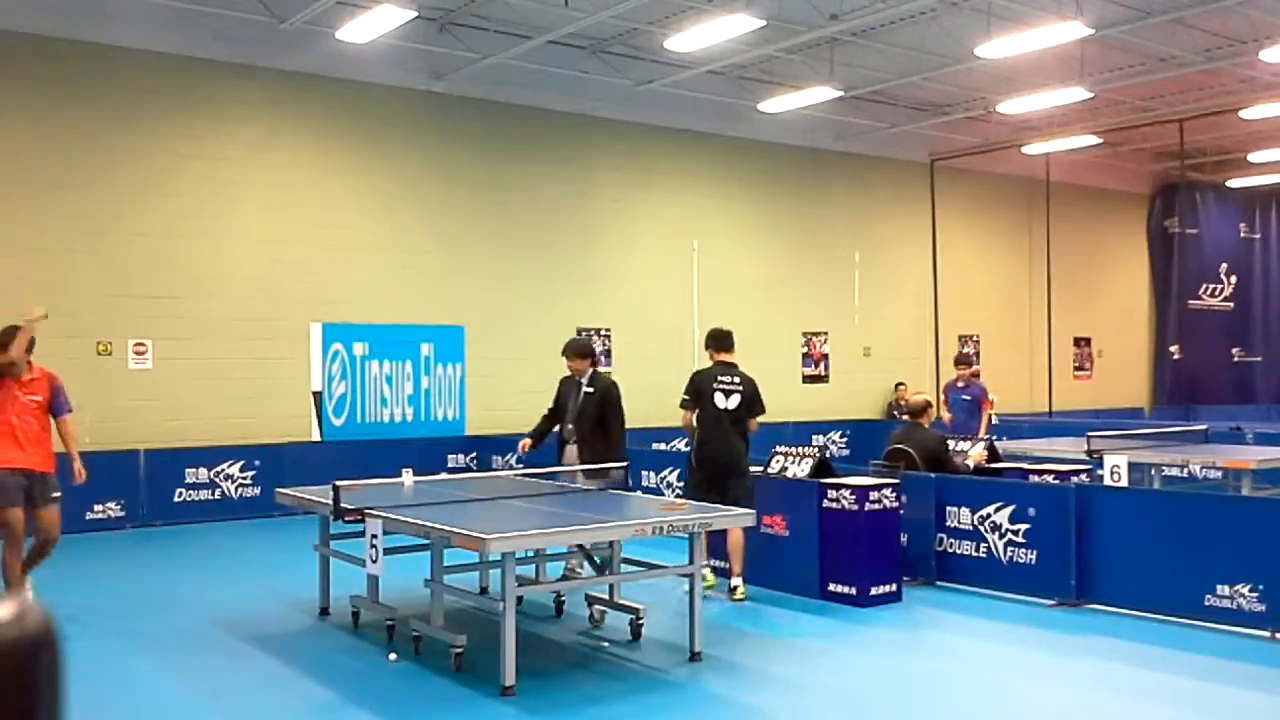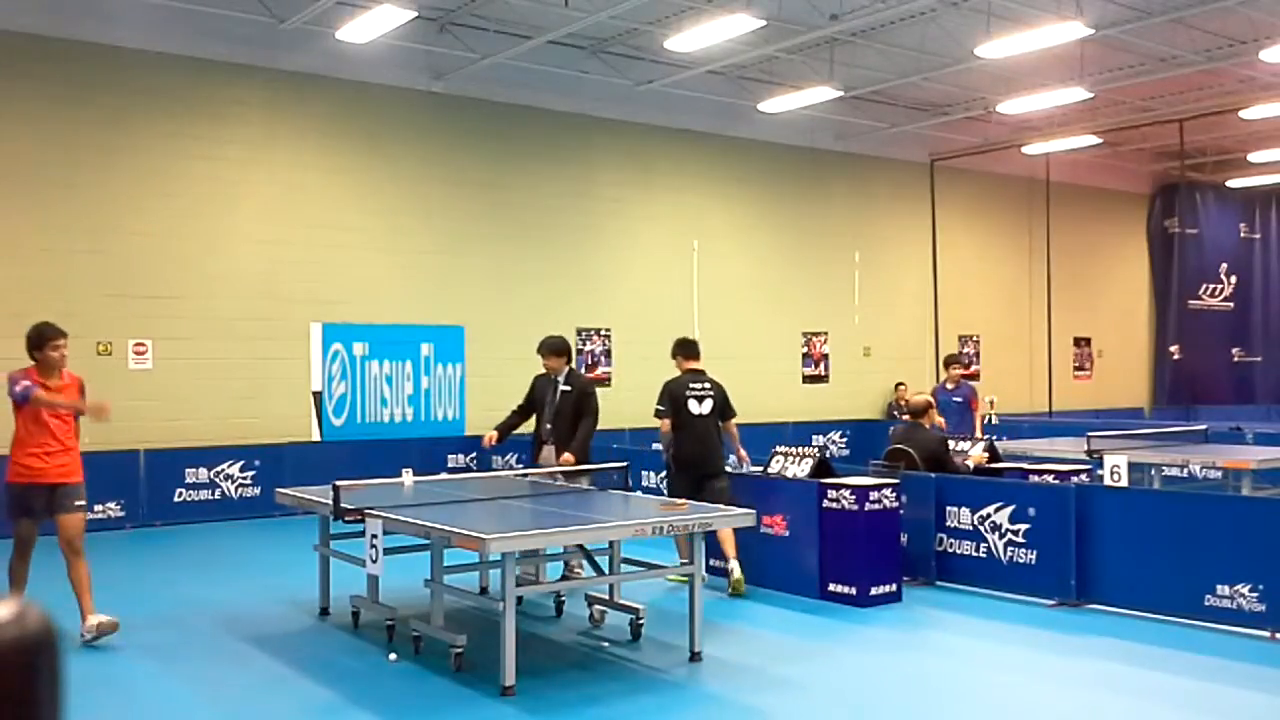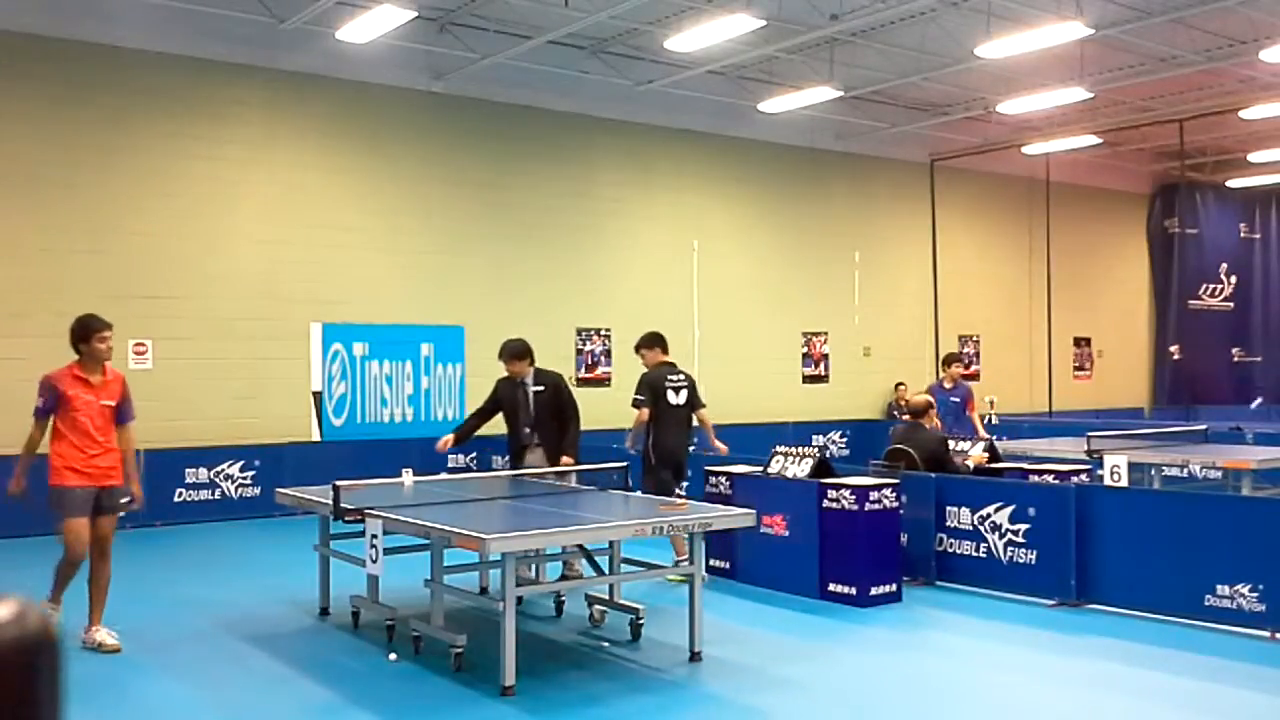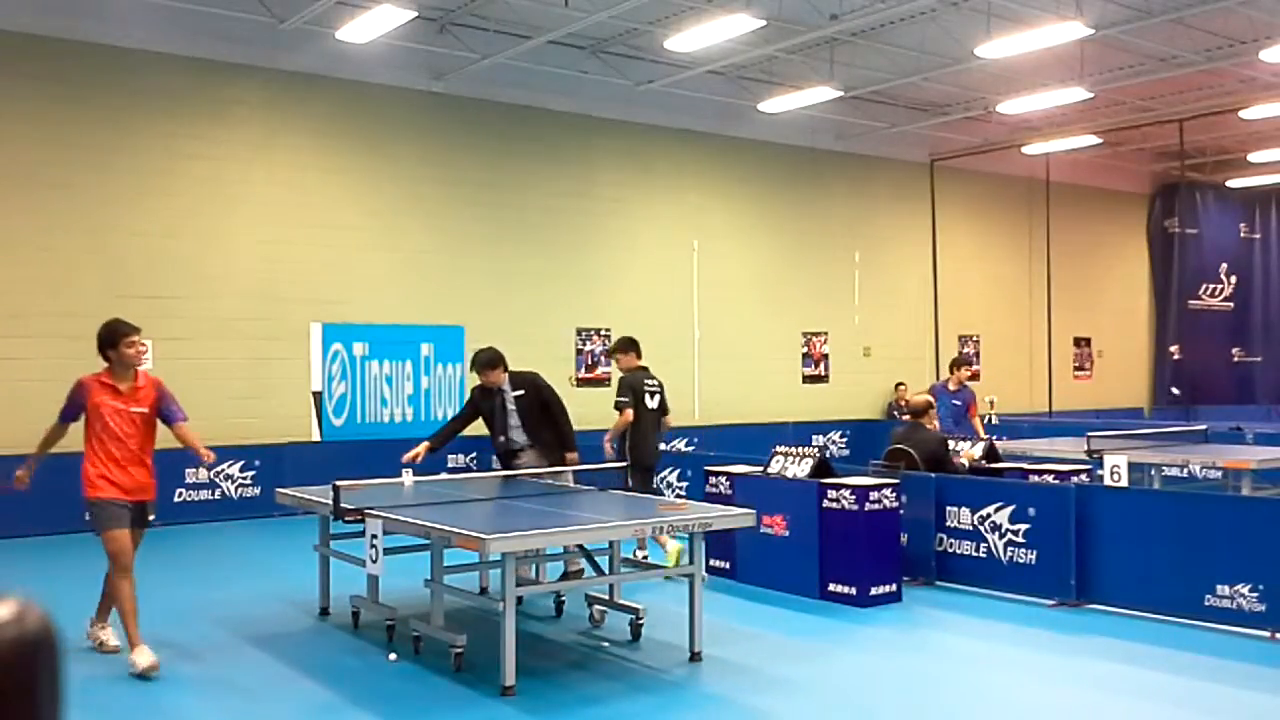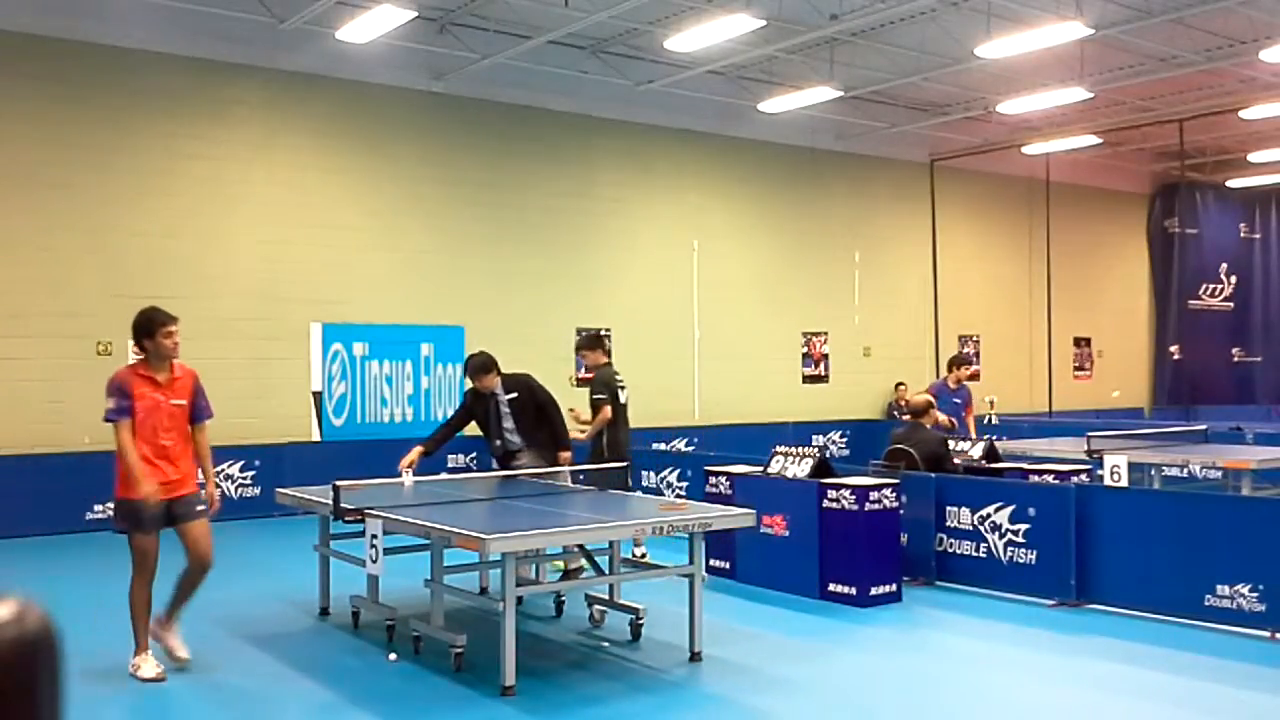
dt=0.3s
person 1, frame 1
left shoulder: (48, 381)
left elbow: (63, 420)
left wrist: (75, 458)
right wrist: (32, 322)
left hip: (42, 467)
left knee: (50, 537)
person 1, frame 2
left shoulder: (75, 383)
right shoulder: (21, 380)
right elbow: (45, 402)
right wrist: (87, 407)
left hip: (67, 477)
right hip: (27, 478)
left knee: (75, 547)
right knee: (24, 548)
left ankle: (89, 620)
person 1, frame 3
left shoulder: (118, 382)
right shoulder: (56, 381)
left elbow: (124, 433)
right elbow: (38, 430)
left wrist: (133, 479)
right wrist: (19, 474)
left hip: (110, 479)
right hip: (71, 480)
left knee: (102, 552)
right knee: (76, 553)
left ankle: (94, 628)
right ankle: (53, 603)
person 1, frame 4
left shoulder: (154, 387)
right shoulder: (86, 388)
left elbow: (179, 426)
right elbow: (59, 429)
left wrist: (199, 450)
right wrist: (29, 466)
left hip: (142, 489)
right hip: (104, 490)
left knee: (122, 564)
right knee: (123, 563)
left ankle: (99, 623)
right ankle: (136, 648)
person 1, frame 5
left shoulder: (189, 378)
right shoulder: (123, 381)
left elbow: (199, 432)
right elbow: (123, 436)
left wrist: (210, 480)
right wrist: (140, 480)
left hip: (183, 485)
right hip: (138, 490)
left knee: (202, 559)
right knee: (145, 569)
left ankle: (166, 623)
right ankle: (141, 653)
person 2, frame 1
left shoulder: (700, 378)
right shoulder: (748, 382)
left elbow: (686, 420)
right elbow: (753, 426)
left hip: (705, 458)
right hip: (736, 460)
left ankle: (703, 570)
right ankle: (736, 582)
person 2, frame 2
left shoulder: (672, 387)
right shoulder: (716, 387)
left elbow: (665, 427)
right elbow: (729, 426)
left wrist: (666, 449)
right wrist: (739, 450)
left hip: (683, 462)
right hip: (713, 462)
left ankle: (687, 565)
right ankle: (733, 566)
person 2, frame 3
left shoulder: (650, 378)
right shoulder: (686, 378)
left elbow: (644, 416)
right elbow: (702, 415)
left wrist: (631, 437)
right wrist: (713, 440)
left hip: (659, 451)
right hip: (681, 450)
right knee: (673, 501)
left ankle: (684, 561)
right ankle: (683, 550)
person 2, frame 4
left shoulder: (628, 381)
right shoulder: (656, 383)
left elbow: (628, 417)
right elbow: (665, 421)
left wrist: (609, 438)
left hip: (633, 452)
right hip: (650, 452)
left ankle: (670, 545)
right ankle: (641, 552)
person 2, frame 5
left shoulder: (600, 378)
right shoulder: (615, 377)
left elbow: (605, 414)
left wrist: (585, 435)
right wrist: (585, 420)
left hip: (606, 448)
right hip: (621, 447)
right ankle: (639, 550)
person 3, frame 1
left shoulder: (605, 386)
right shoulder: (566, 384)
left elbow: (616, 426)
right elbow: (553, 416)
left wrist: (616, 462)
right wrist: (532, 438)
left hip: (591, 457)
right hip: (568, 453)
left ankle: (574, 568)
person 3, frame 2
left shoulder: (582, 384)
right shoulder: (540, 382)
left elbow: (589, 421)
right elbow: (523, 411)
left wrist: (573, 451)
right wrist: (499, 431)
left hip: (569, 456)
right hip: (542, 455)
left ankle: (574, 570)
person 3, frame 3
left shoulder: (553, 381)
right shoulder: (504, 386)
left elbow: (572, 417)
right elbow: (482, 414)
left wrist: (568, 451)
right wrist: (456, 435)
left hip: (553, 457)
right hip: (522, 458)
left ankle: (573, 570)
right ankle: (522, 572)
person 3, frame 4
left shoulder: (530, 382)
right shoulder: (480, 394)
left elbow: (558, 411)
right elbow: (458, 422)
left wrist: (570, 447)
right wrist: (428, 444)
left hip: (548, 455)
right hip: (515, 461)
left ankle: (574, 566)
right ankle: (523, 573)
person 3, frame 5
left shoulder: (523, 383)
right shoulder: (473, 398)
left elbow: (551, 410)
right elbow: (451, 426)
left wrist: (563, 446)
right wrist: (420, 449)
left hip: (545, 454)
right hip: (513, 462)
left ankle: (573, 565)
right ankle: (522, 572)
